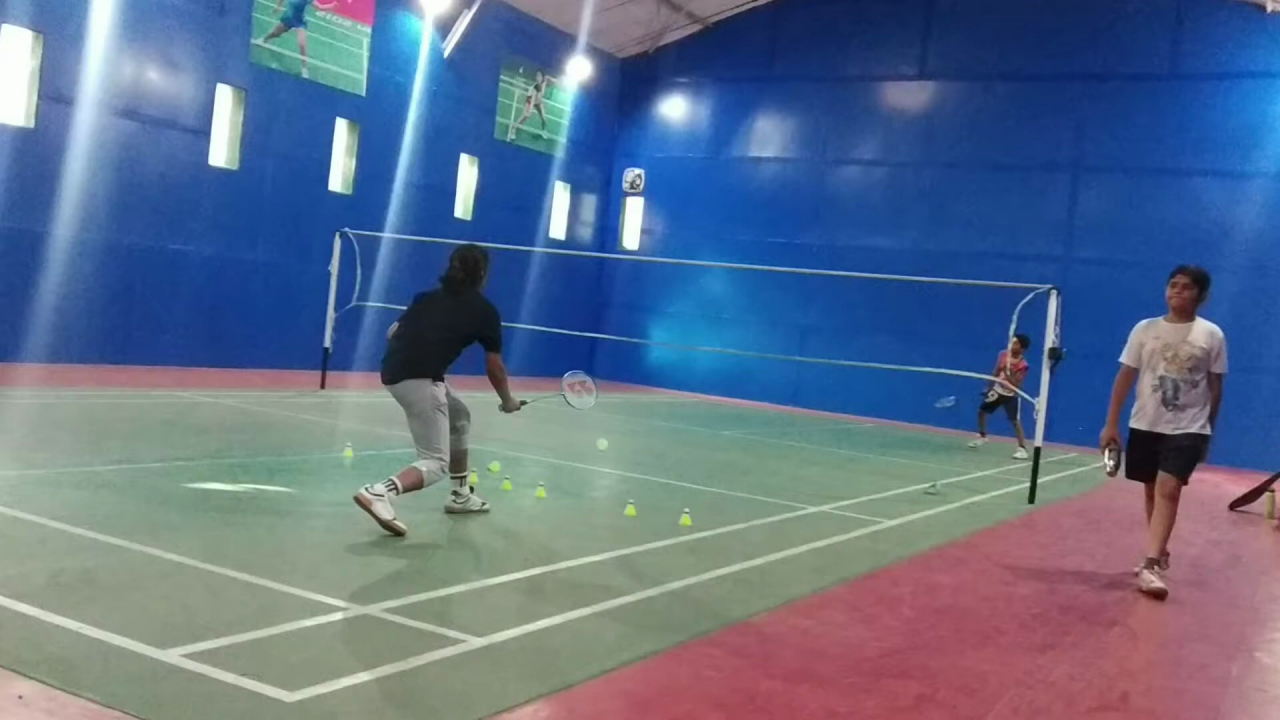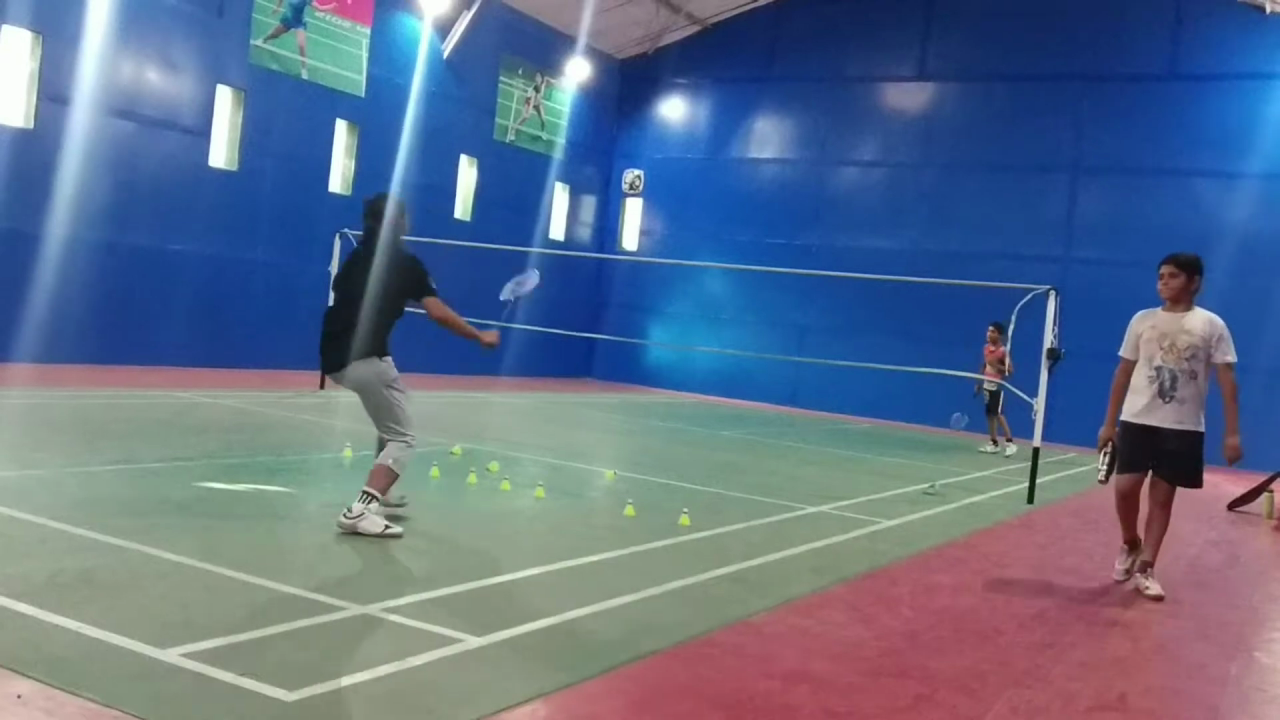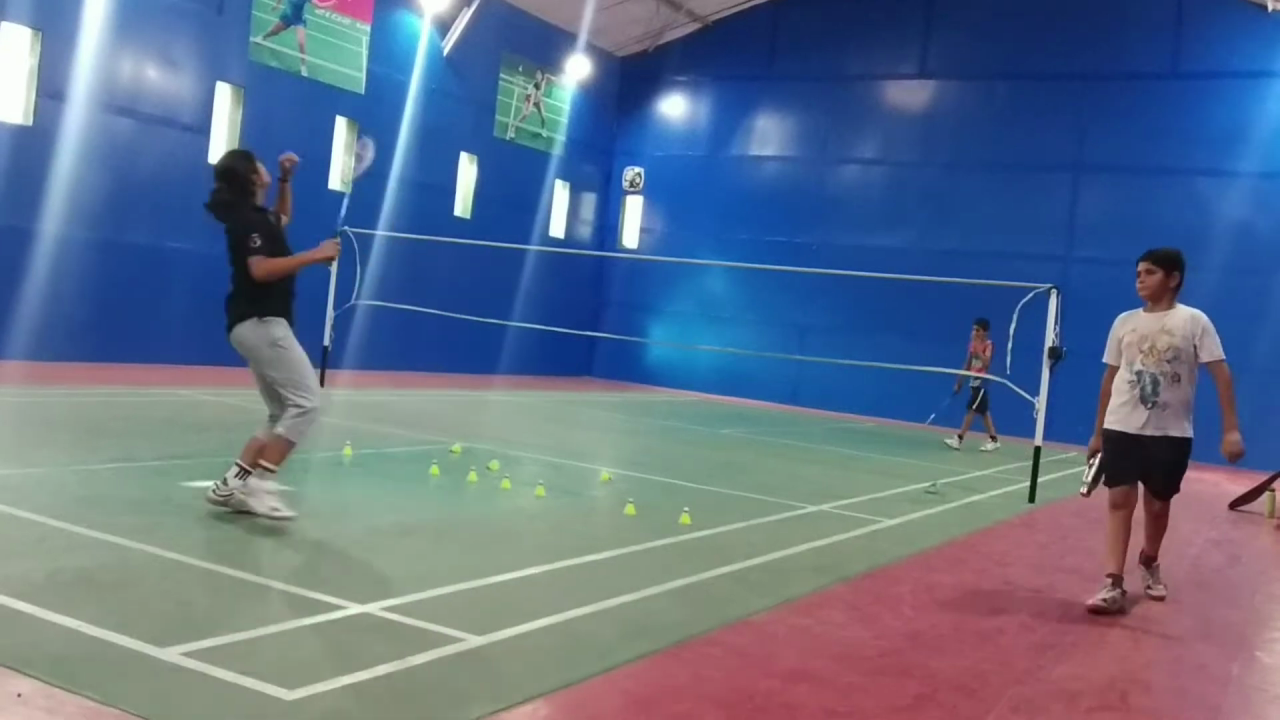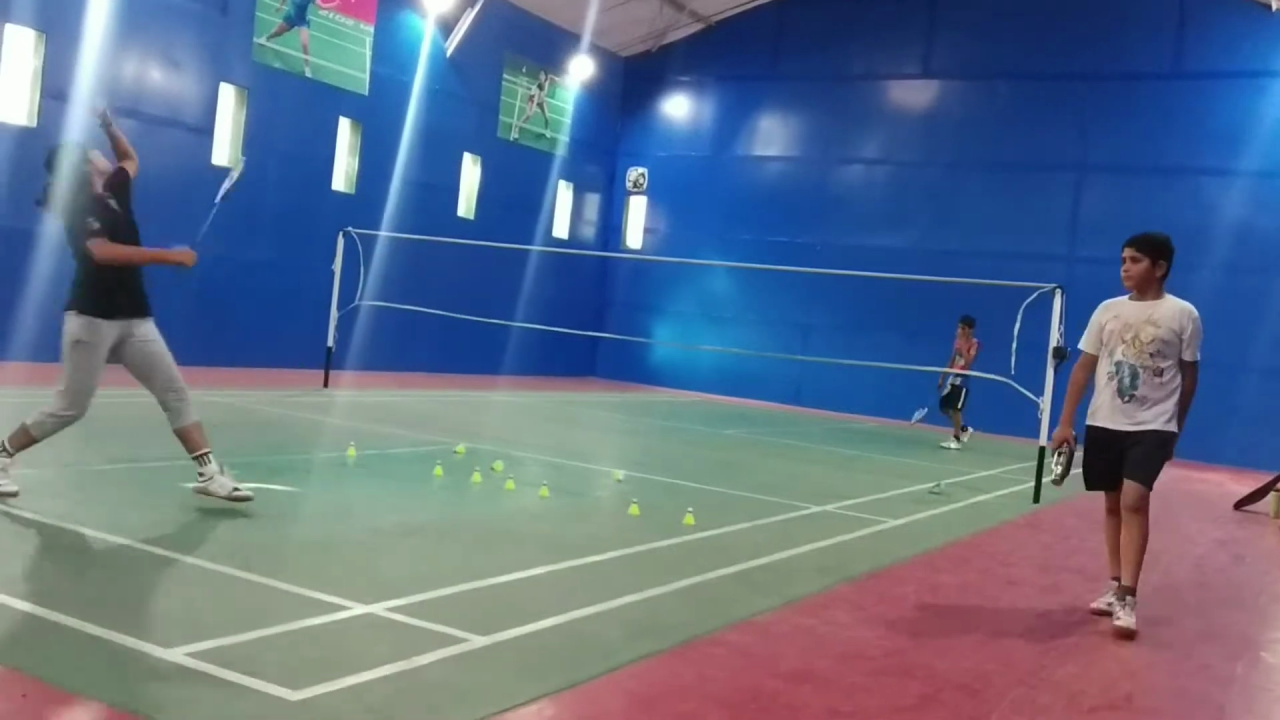
dt=0.3s
person 1, frame 1
left shoulder: (1212, 336)
right shoulder: (1144, 329)
left elbow: (1215, 389)
right elbow: (1124, 378)
left wrist: (1206, 432)
right wrist: (1111, 424)
left hip: (1187, 431)
right hip: (1144, 426)
left knee: (1167, 491)
right knee: (1151, 491)
left ankle: (1150, 566)
right ankle: (1158, 553)
person 1, frame 2
left shoulder: (1211, 325)
right shoulder: (1142, 320)
left elbow: (1226, 379)
right elbow: (1123, 372)
left wrist: (1232, 431)
right wrist: (1109, 422)
left hip: (1184, 427)
right hip: (1136, 419)
left knee: (1162, 494)
right knee: (1125, 488)
left ankle: (1145, 568)
right ankle: (1130, 545)
person 1, frame 3
left shoulder: (1195, 322)
right shoulder: (1124, 322)
left elbow: (1221, 376)
right elbow: (1109, 379)
left wrist: (1231, 429)
right wrist: (1097, 432)
left hip: (1170, 432)
right hip: (1121, 428)
left knee: (1155, 505)
right knee: (1119, 501)
left ankle: (1148, 559)
right ankle: (1113, 585)
person 1, frame 4
left shoulder: (1184, 315)
right shoulder: (1107, 310)
left elbow: (1188, 378)
right elbow: (1083, 367)
left wrist: (1174, 431)
right wrist: (1064, 423)
left hip: (1152, 427)
right hip: (1104, 424)
left knee: (1133, 501)
right knee: (1113, 505)
left ankle: (1127, 596)
right ankle: (1118, 585)
person 2, frame 1
left shoulder: (428, 298)
right shoulder: (483, 309)
left elbow: (395, 332)
right elbow: (494, 364)
right wrist: (507, 400)
left hip: (394, 371)
right hip: (420, 378)
left knee: (459, 415)
right knee: (435, 462)
left ankle: (461, 493)
right ankle: (378, 493)
person 2, frame 2
left shoulder: (355, 258)
right shoulder: (404, 262)
right elbow: (436, 311)
right wrist: (480, 337)
left hip: (334, 358)
right hip: (366, 357)
left knee: (394, 425)
right knee: (401, 439)
left ankle: (378, 494)
right ankle: (359, 510)
person 2, frame 3
left shoulder: (258, 215)
right shoulder: (248, 218)
left elbow: (282, 213)
right elbow: (262, 271)
left wrist: (286, 175)
right wrist: (316, 254)
left hip: (266, 324)
right hip: (259, 323)
left knee: (285, 412)
right knee: (303, 405)
left ankle: (232, 485)
right ankle: (257, 483)
person 2, frame 4
left shoulder: (113, 193)
right shoulder: (80, 209)
left elbow: (131, 159)
right elbow: (103, 253)
left wrist: (109, 128)
right wrist: (166, 255)
left hip: (133, 321)
right hip: (91, 319)
left knee: (175, 391)
right knee: (69, 409)
left ankle: (209, 474)
